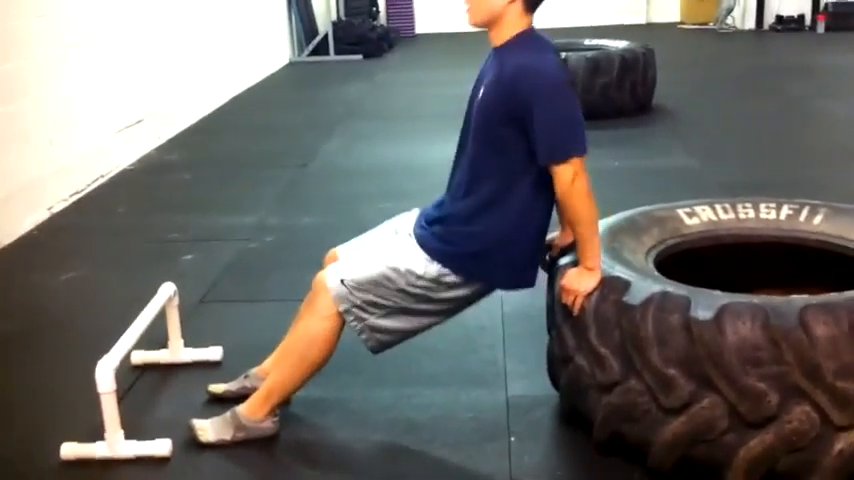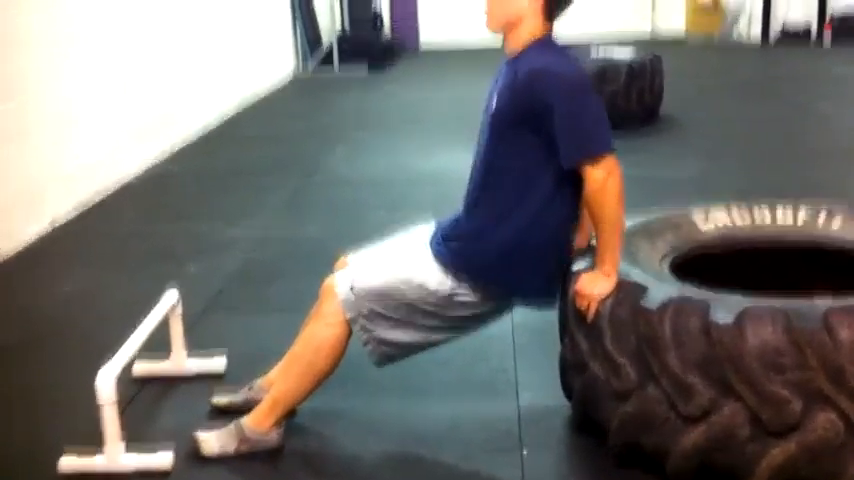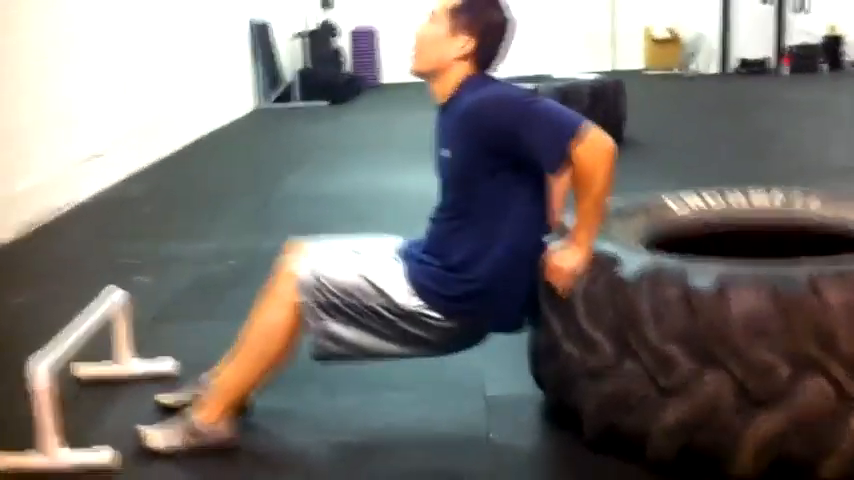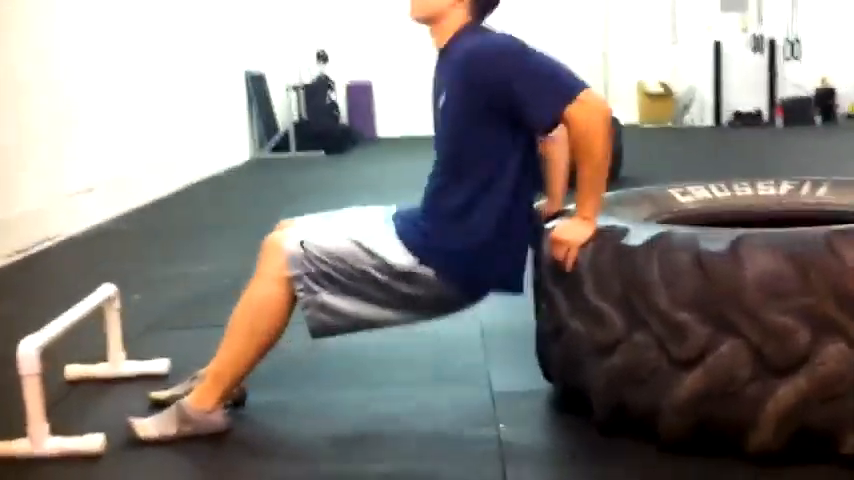
dt=0.5s
person 1, frame 1
left shoulder: (533, 70)
right shoulder: (509, 57)
left elbow: (569, 171)
right elbow: (558, 155)
left wrist: (588, 266)
right wrist: (568, 234)
left hip: (465, 253)
right hip: (446, 225)
left knee: (332, 290)
right knee: (336, 264)
left ankle: (255, 413)
right ankle: (268, 374)
person 1, frame 2
left shoulder: (549, 75)
right shoulder: (526, 64)
left elbow: (603, 171)
right elbow: (579, 166)
left wrist: (605, 271)
right wrist: (573, 241)
left hip: (482, 268)
right hip: (464, 241)
left knee: (339, 296)
right knee: (347, 271)
left ankle: (259, 426)
right ankle: (273, 386)
person 1, frame 3
left shoulder: (490, 108)
right shoulder: (464, 106)
left elbow: (596, 148)
right elbow: (552, 143)
left wrist: (577, 246)
right wrist: (538, 233)
left hip: (450, 297)
right hip: (434, 265)
left knee: (294, 279)
right knee: (300, 254)
left ankle: (209, 418)
right ankle: (223, 382)
person 1, frame 4
left shoulder: (488, 56)
right shoulder: (462, 55)
left elbow: (589, 111)
right elbow: (548, 123)
left wrist: (584, 217)
right wrist: (552, 202)
left hip: (446, 255)
right hip: (432, 231)
left knee: (283, 255)
right knee: (287, 242)
left ankle: (202, 405)
right ankle: (217, 378)
